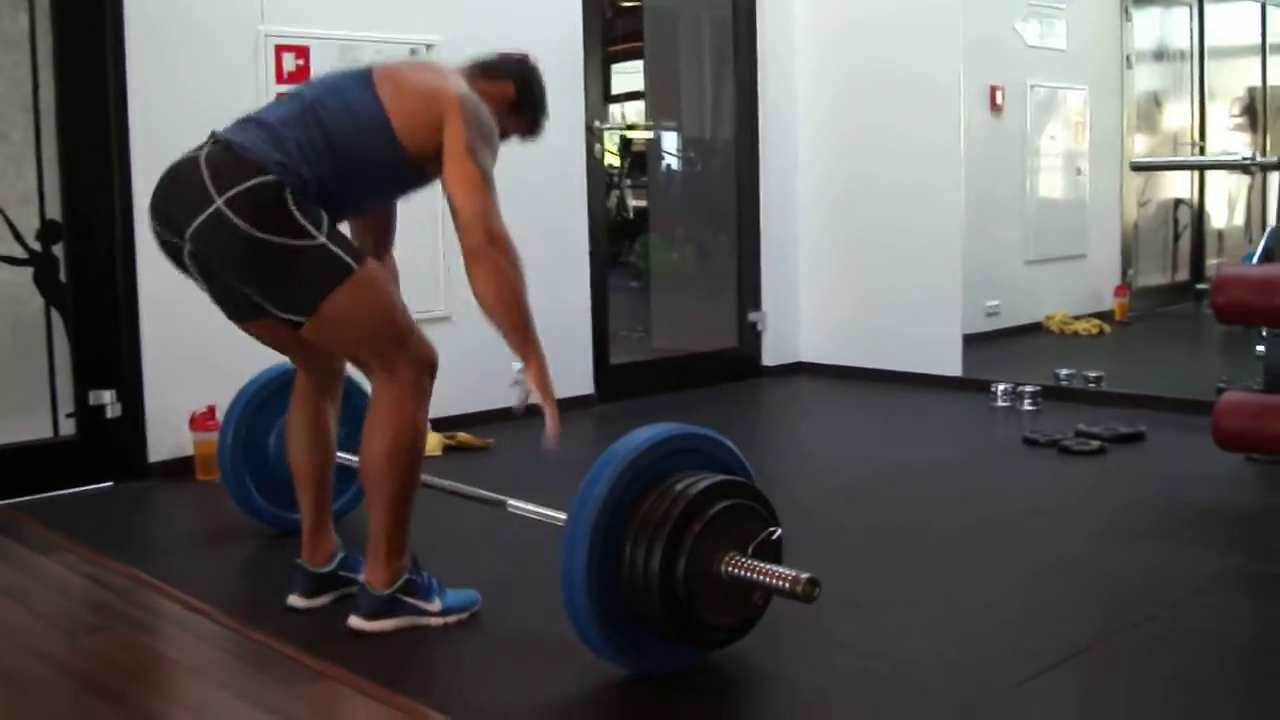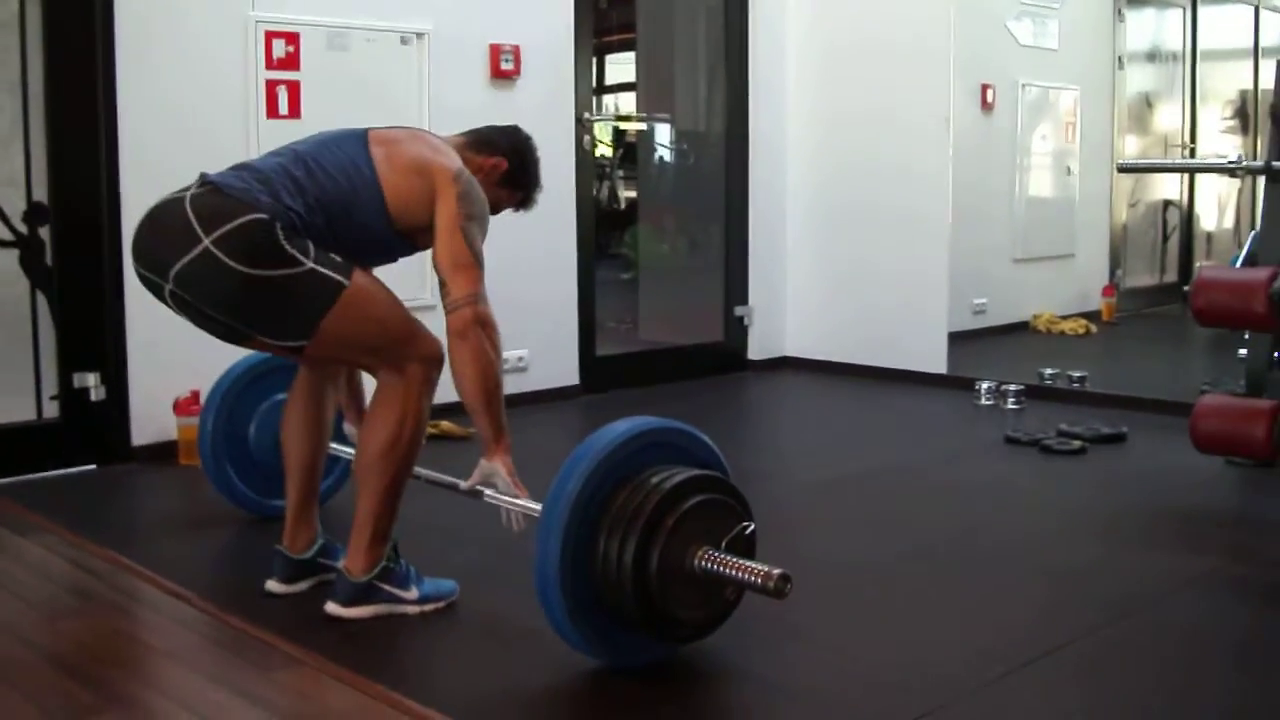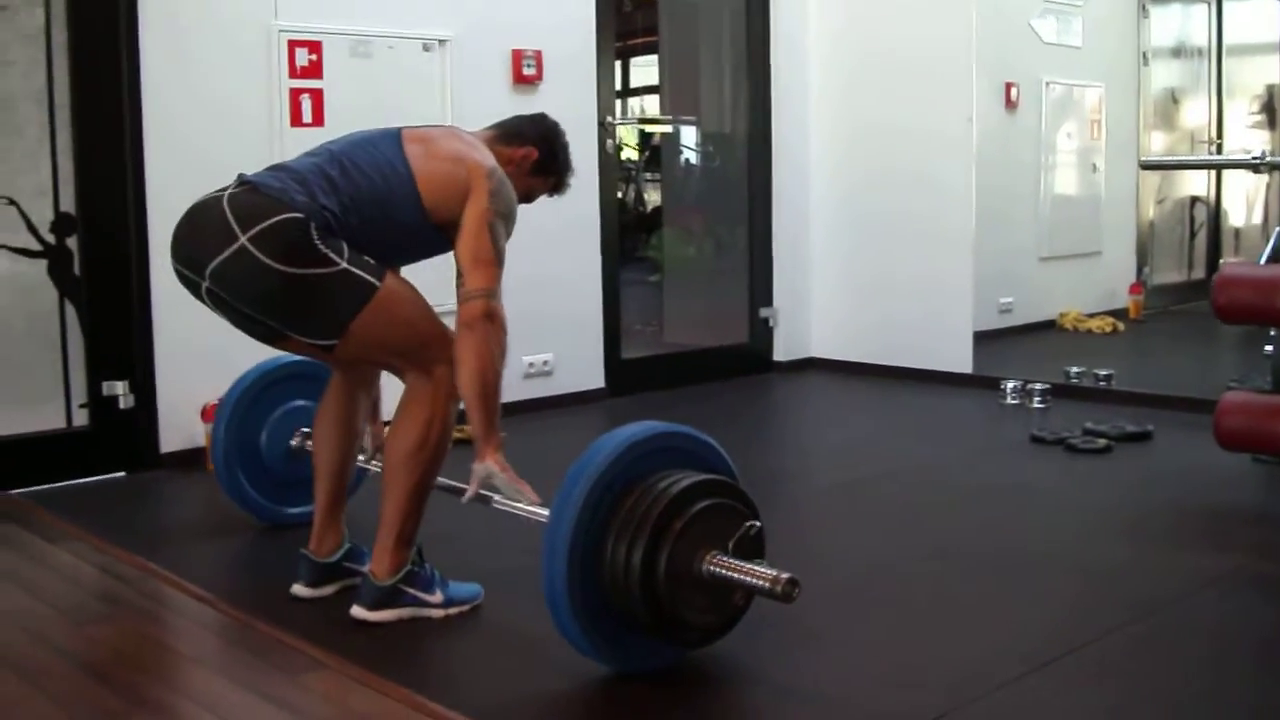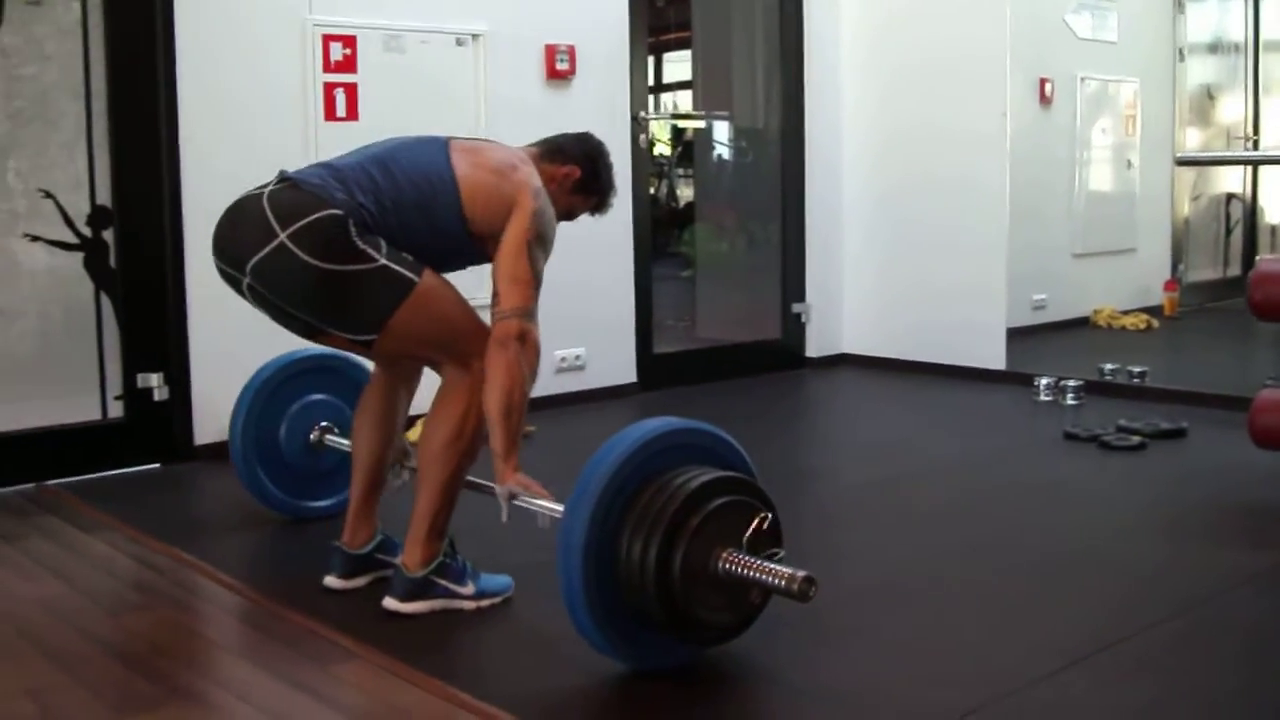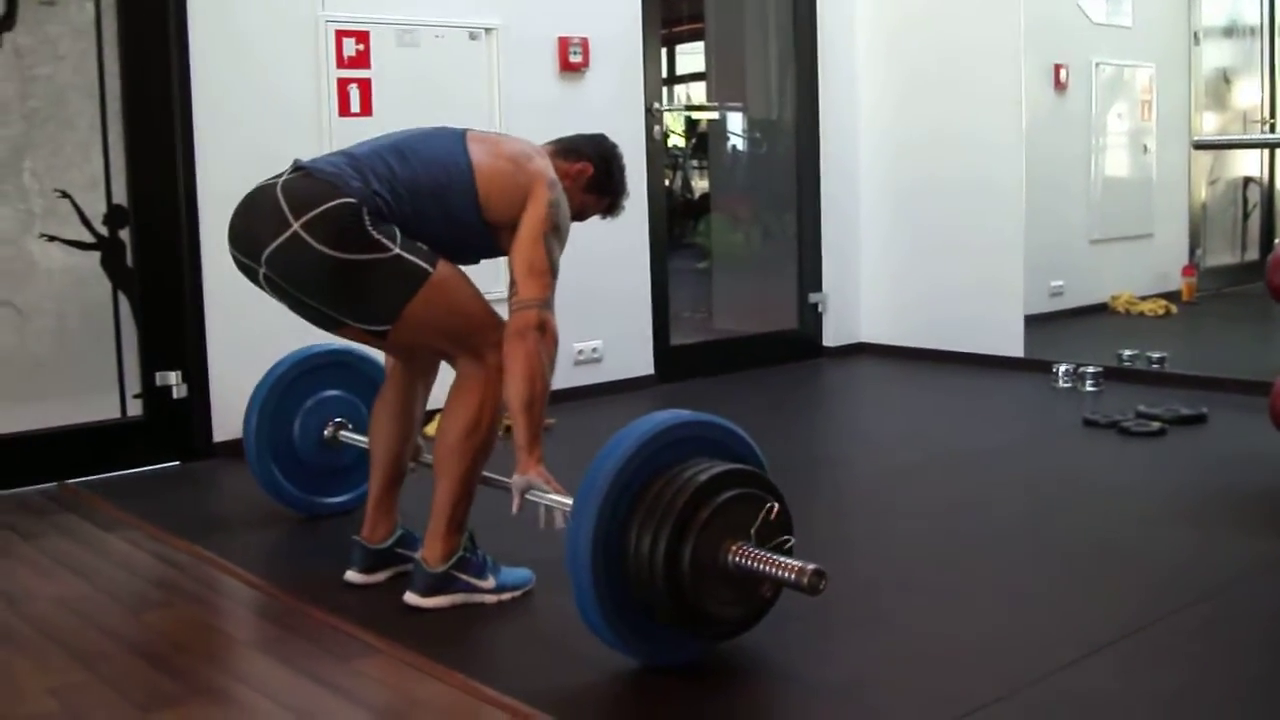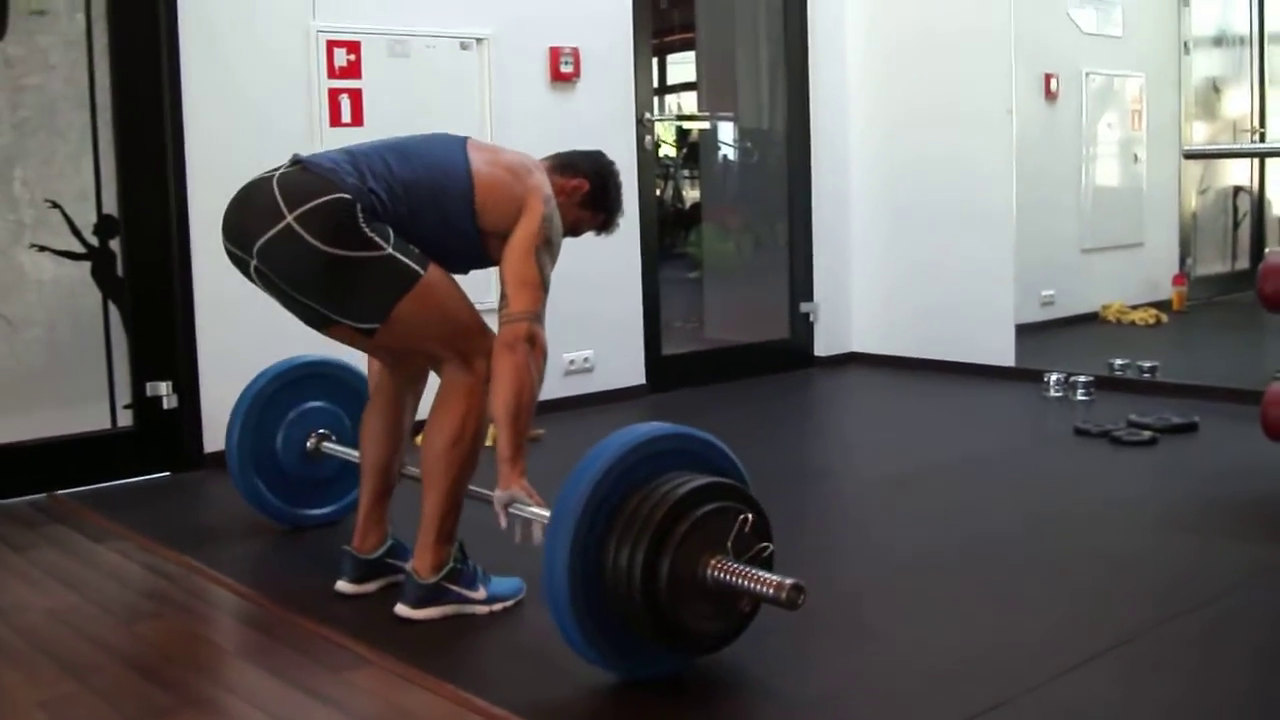
dt=0.3s
person 1, frame 1
left shoulder: (402, 97)
right shoulder: (463, 107)
left elbow: (369, 252)
right elbow: (482, 238)
left wrist: (380, 342)
right wrist: (535, 367)
left hip: (182, 197)
right hip: (245, 207)
left knee: (321, 365)
right knee: (408, 368)
left ankle: (318, 565)
right ankle: (386, 587)
person 1, frame 2
left shoulder: (393, 158)
right shoulder: (454, 181)
left elbow: (348, 313)
right elbow: (467, 319)
left wrist: (361, 425)
right wrist: (497, 449)
left hip: (165, 231)
right hip: (231, 246)
left knee: (327, 351)
right knee: (413, 361)
left ankle: (299, 550)
right ankle: (364, 574)
person 1, frame 3
left shoulder: (421, 154)
right shoulder: (487, 179)
left elbow: (369, 290)
right elbow: (478, 314)
left wrist: (371, 422)
right wrist: (488, 449)
left hip: (205, 230)
right hip: (268, 242)
left knee: (358, 360)
right knee: (436, 366)
left ankle: (325, 554)
right ankle: (389, 577)
person 1, frame 4
left shoulder: (468, 167)
right shoulder: (528, 196)
left elbow: (406, 310)
right elbow: (512, 333)
left wrist: (392, 436)
right wrist: (507, 466)
left hip: (244, 225)
right hip: (307, 239)
left knee: (402, 353)
right knee: (472, 361)
left ankle: (357, 546)
right ankle: (421, 569)
person 1, frame 5
right shoulder: (543, 187)
left elbow: (409, 302)
right elbow: (531, 324)
right wrist: (529, 457)
left hip: (262, 216)
right hip: (323, 226)
left knee: (419, 348)
right knee: (484, 354)
left ankle: (377, 541)
right ankle: (442, 564)
person 1, frame 6
right shoulder: (537, 200)
left elbow: (399, 319)
right elbow: (520, 337)
right wrist: (512, 470)
left hip: (257, 209)
right hip: (317, 221)
left knee: (409, 359)
right knee: (471, 362)
left ankle: (368, 551)
right ankle: (433, 574)
